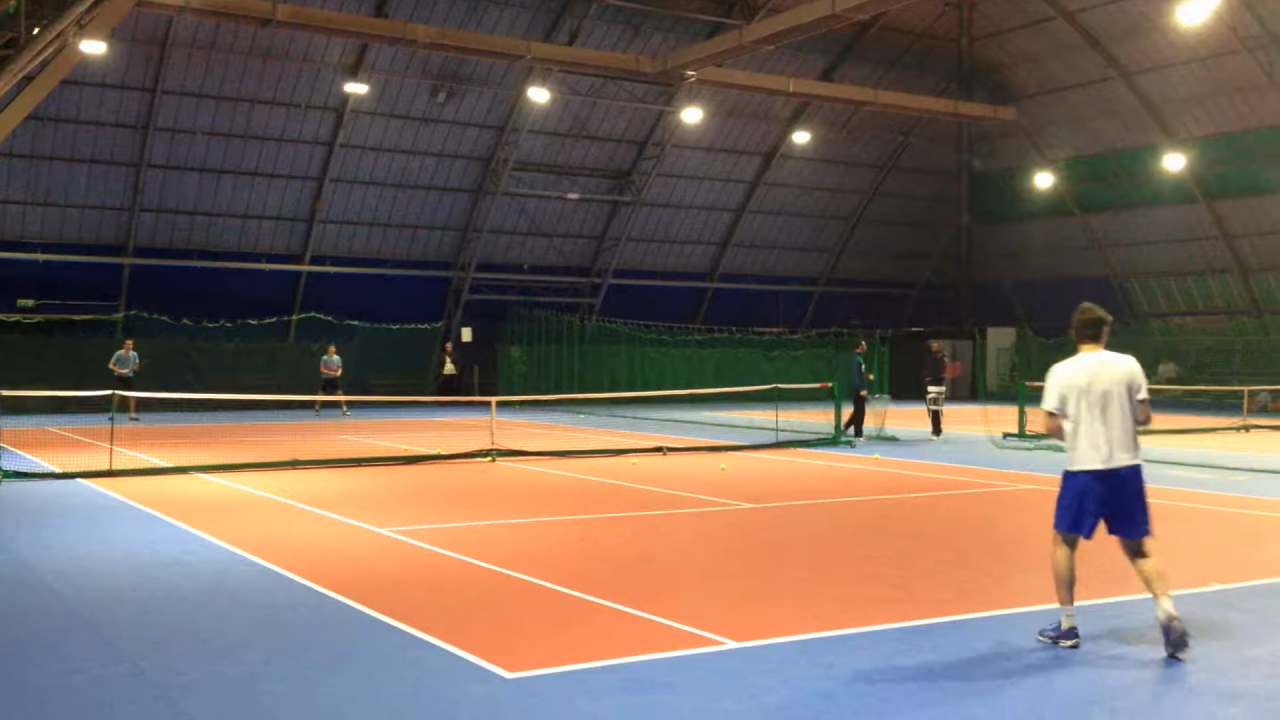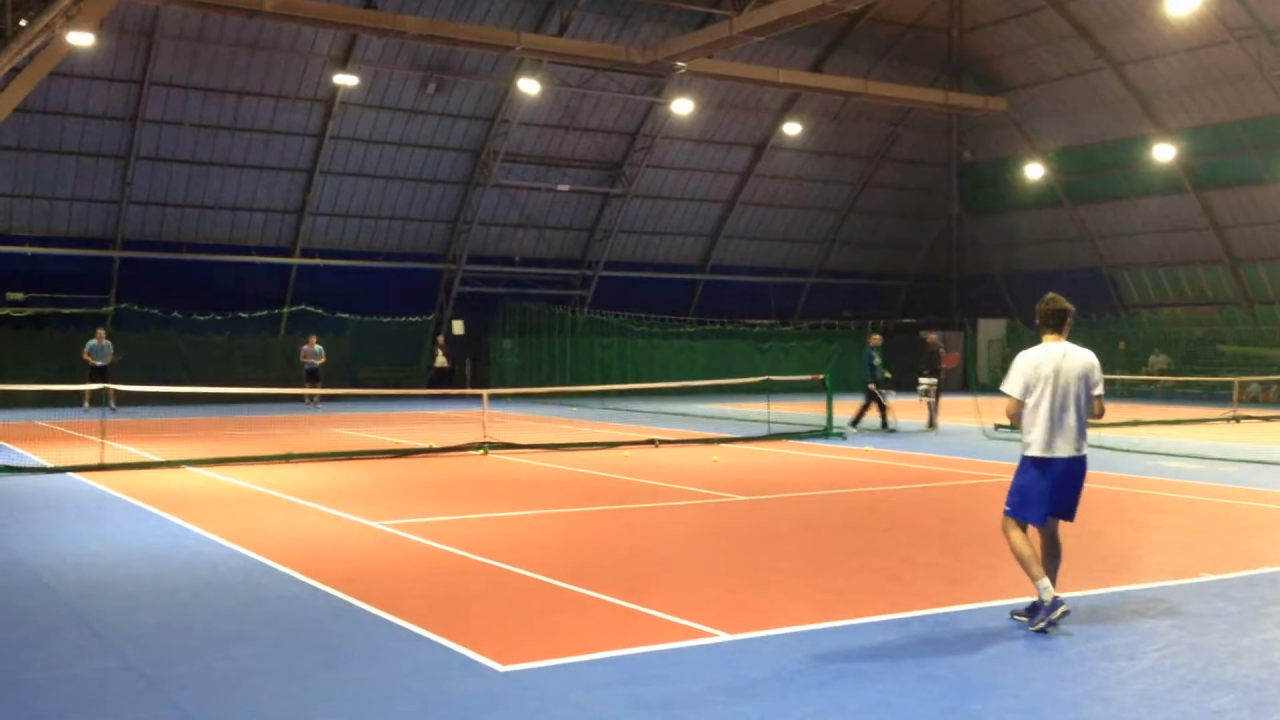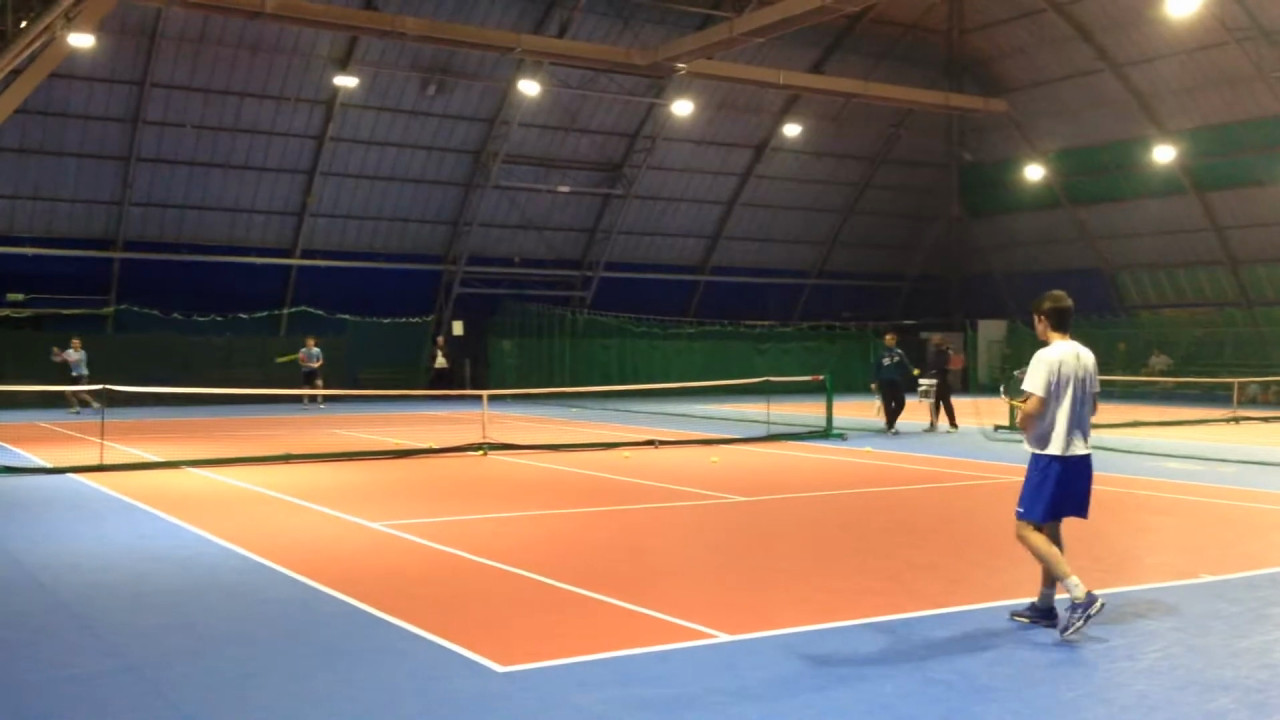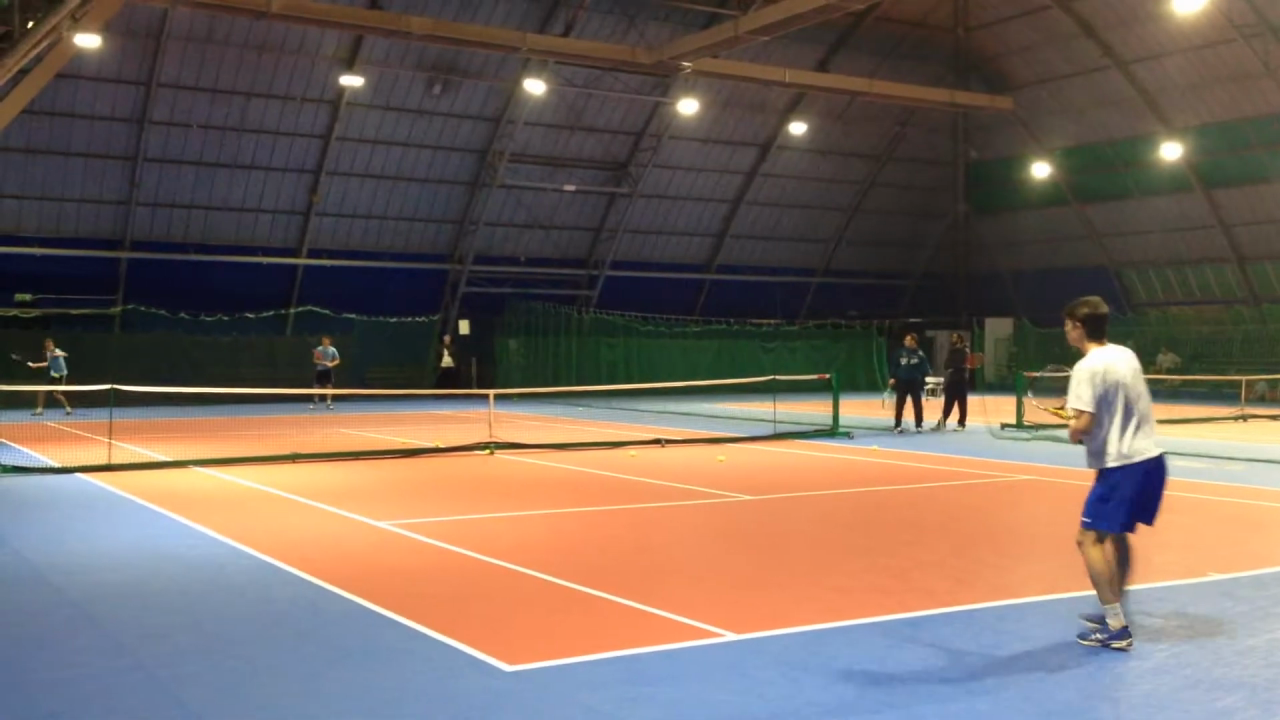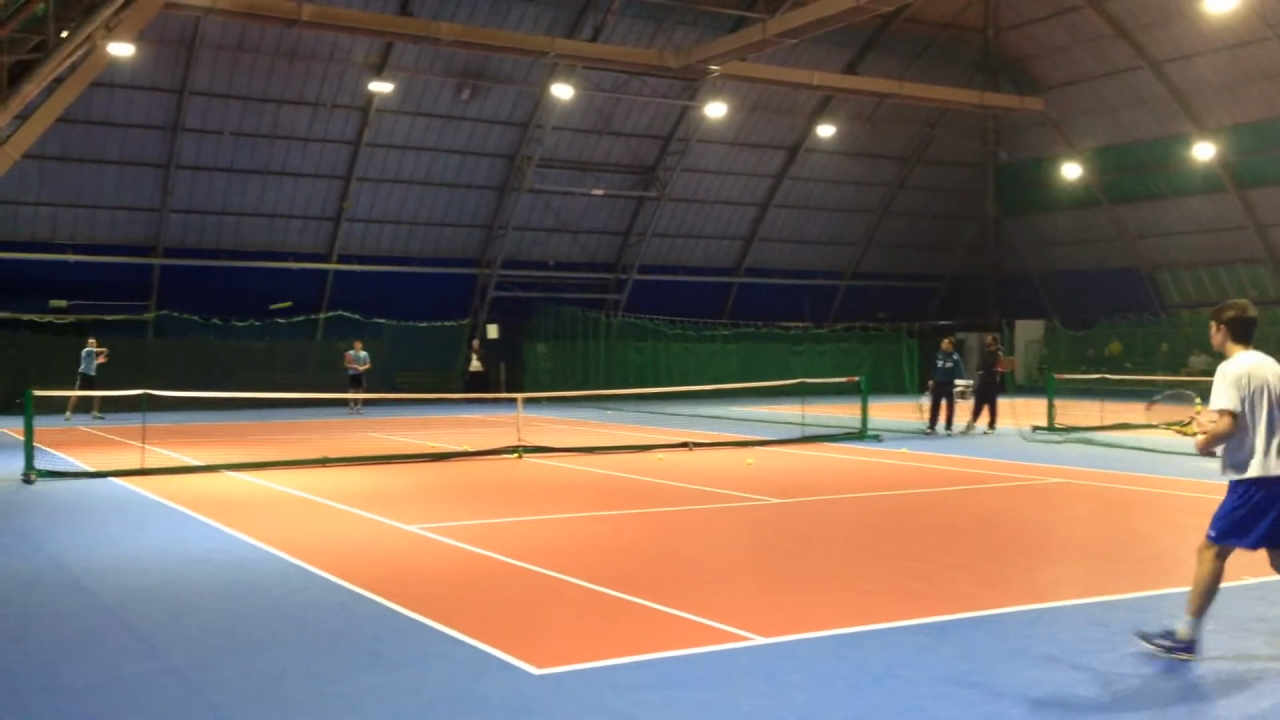
dt=0.5s
person 1, frame 1
left shoulder: (1061, 372)
right shoulder: (1128, 365)
left elbow: (1050, 427)
right elbow: (1144, 417)
left hip: (1083, 471)
right hip: (1126, 468)
left knee: (1063, 542)
right knee: (1137, 549)
left ankle: (1067, 625)
right ankle: (1170, 616)
person 1, frame 2
left shoulder: (1028, 359)
right shoulder: (1087, 359)
left elbow: (1012, 411)
right elbow: (1097, 412)
left hip: (1039, 458)
right hip: (1074, 458)
left knee: (1013, 525)
right knee: (1048, 528)
left ankle: (1049, 597)
right ankle: (1045, 602)
person 1, frame 3
left shoulder: (1046, 357)
right shoulder: (1087, 356)
left elbow: (1033, 409)
right elbow: (1091, 406)
left wrist: (1022, 422)
left hip: (1052, 456)
right hip: (1079, 455)
left knee: (1027, 530)
right knee: (1048, 529)
left ankle: (1081, 596)
right ankle: (1045, 606)
person 1, frame 4
left shoulder: (1087, 367)
right shoulder: (1127, 355)
left elbow: (1083, 426)
left wrist: (1072, 430)
right wrist: (1081, 416)
left hip: (1122, 466)
right hip: (1151, 459)
left knee: (1089, 539)
right knee: (1115, 533)
left ankle: (1117, 627)
right ankle: (1113, 608)
person 1, frame 5
left shoulder: (1232, 369)
left elbow: (1226, 427)
left wrist: (1204, 443)
right wrist: (1211, 426)
left knee: (1212, 551)
left ankle: (1184, 636)
